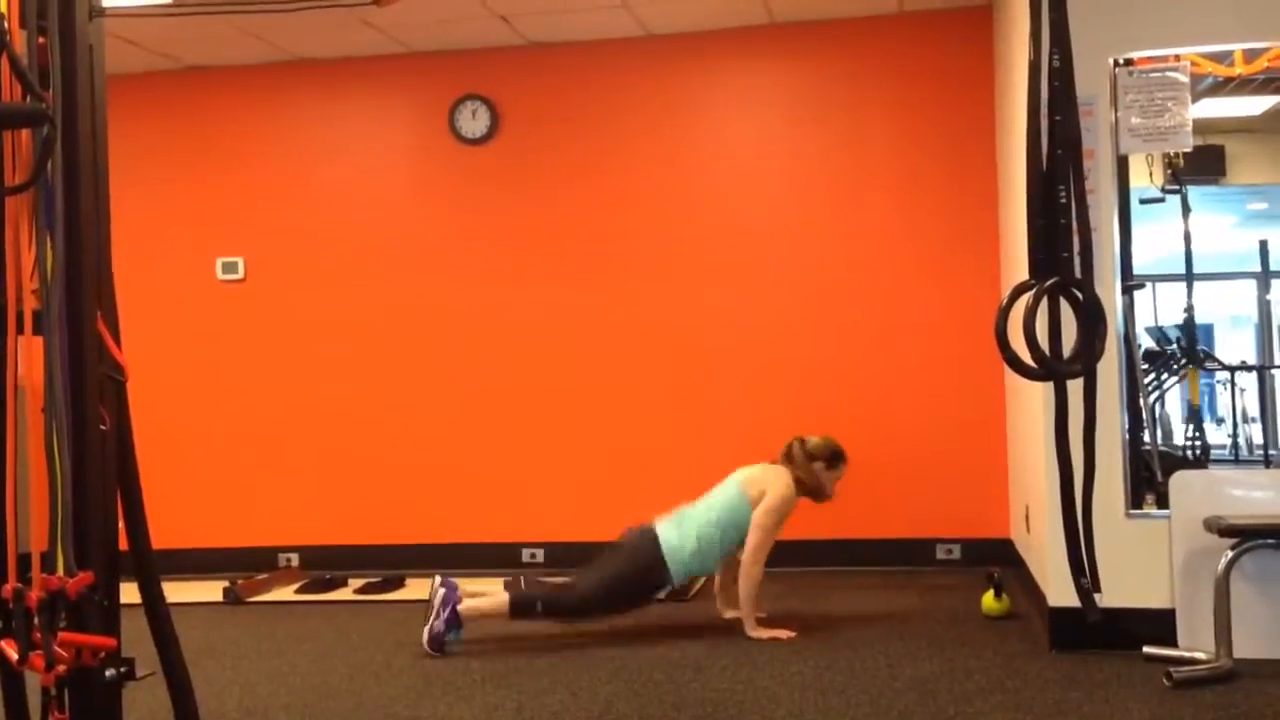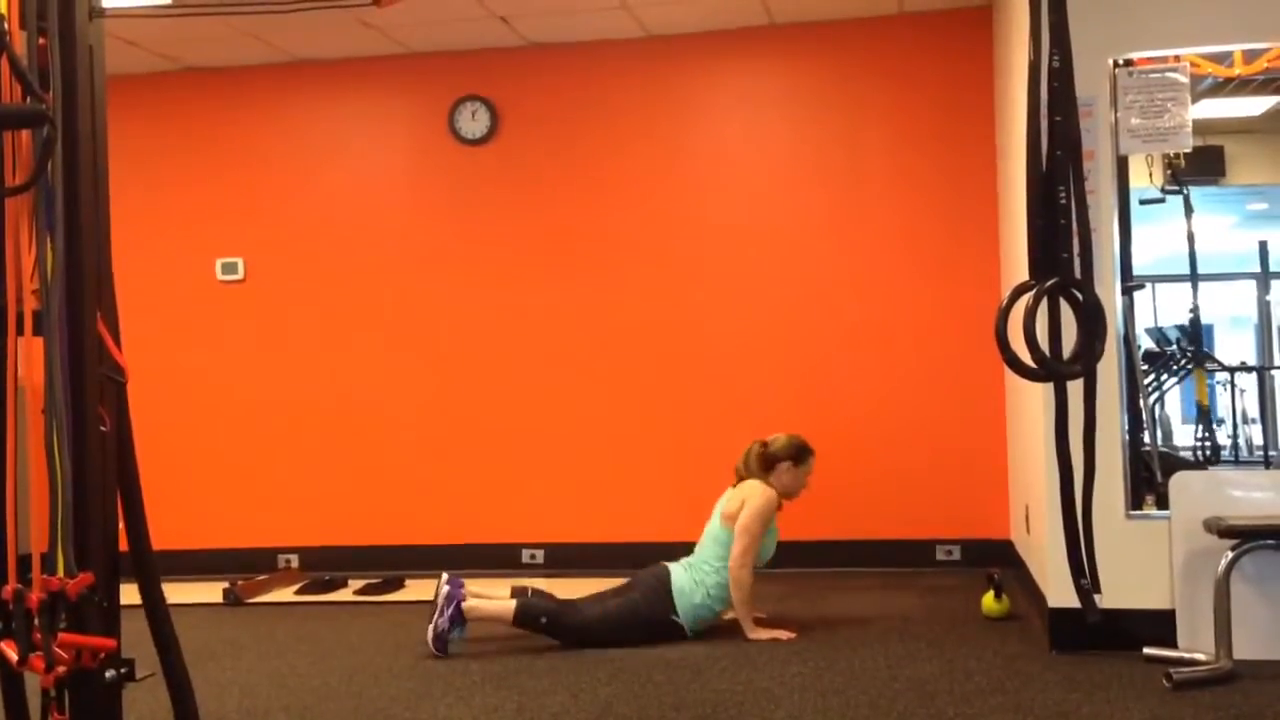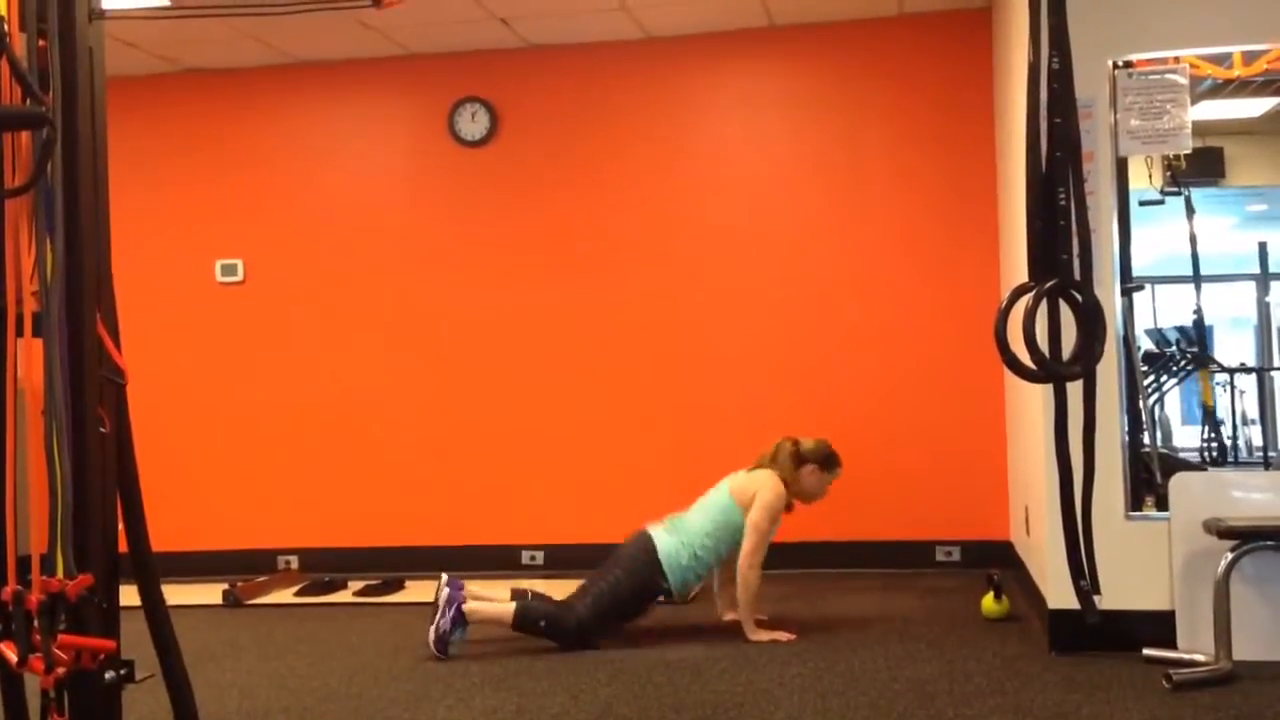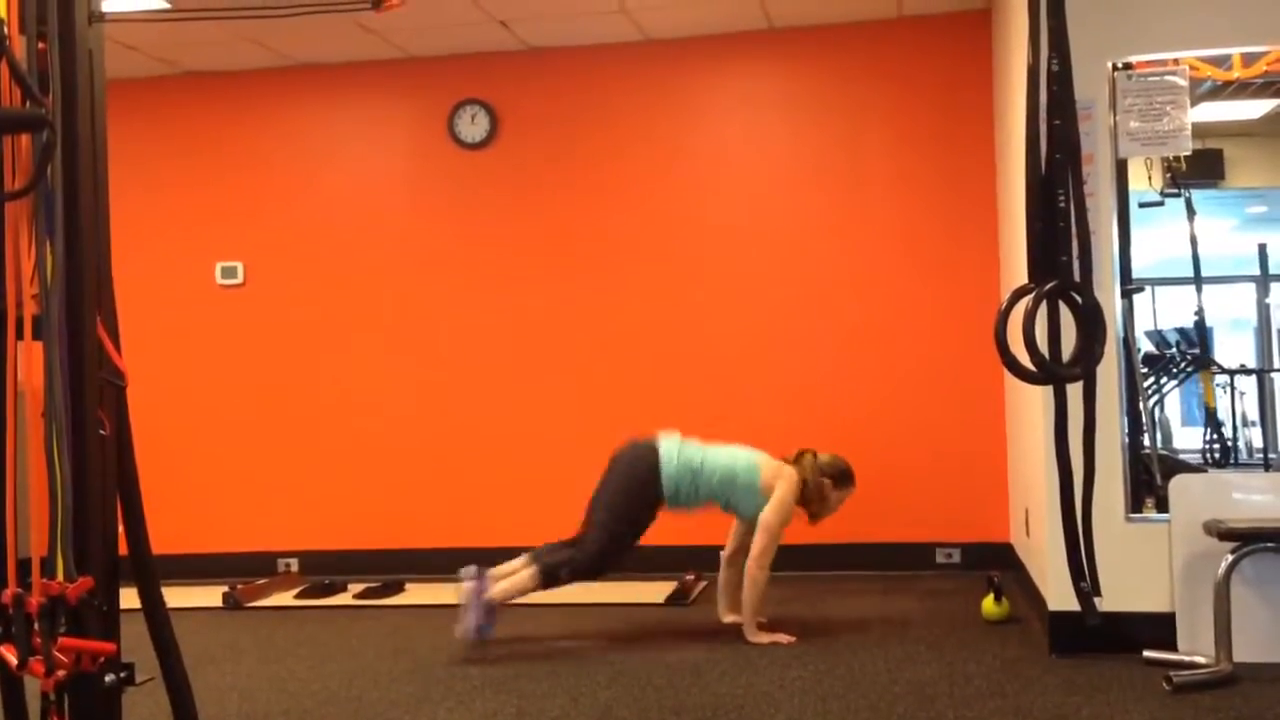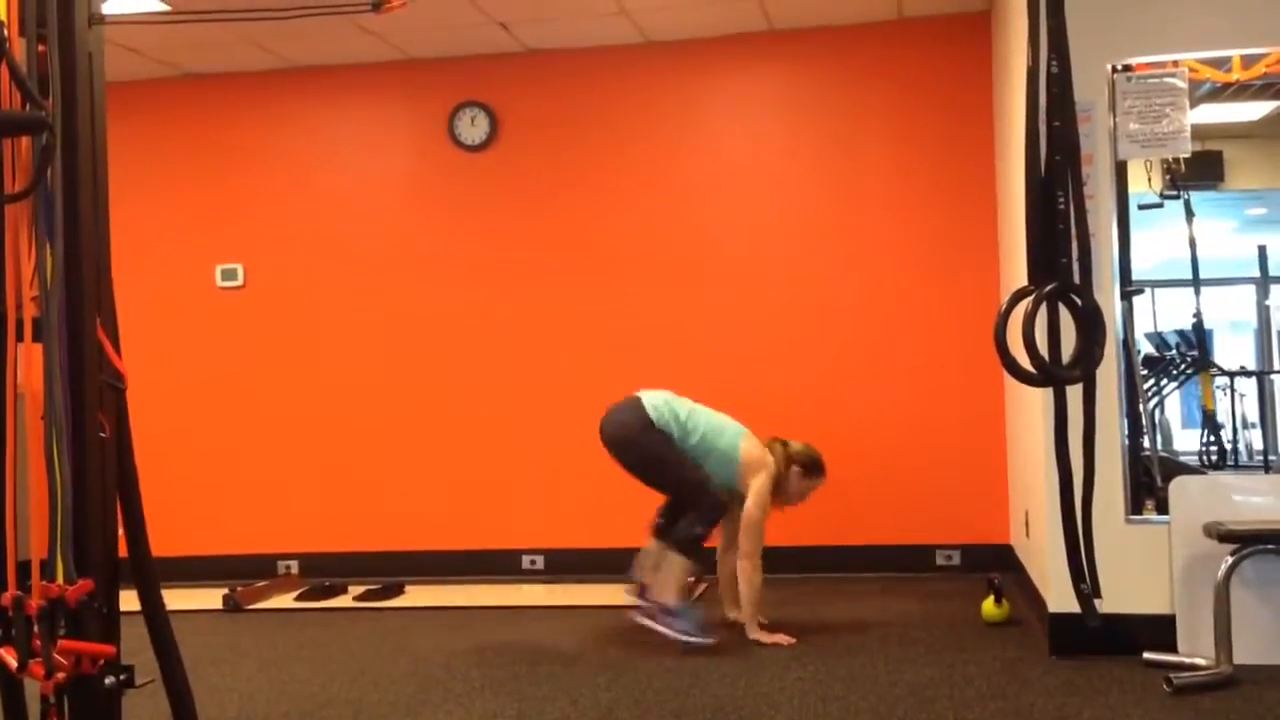
dt=0.2s
person 1, frame 1
left shoulder: (765, 477)
right shoulder: (784, 488)
left elbow: (730, 545)
right elbow: (752, 558)
left wrist: (728, 606)
right wrist: (752, 625)
left hip: (656, 544)
right hip: (659, 559)
left knee: (565, 596)
right knee: (567, 600)
left ankle: (456, 594)
right ankle: (458, 609)
person 1, frame 2
left shoulder: (745, 490)
right shoulder: (764, 496)
right elbow: (739, 565)
left wrist: (729, 607)
right wrist: (751, 626)
left hip: (665, 585)
right hip: (669, 606)
left knee: (568, 612)
right knee: (570, 623)
left ankle: (462, 592)
right ankle: (463, 608)
person 1, frame 3
left shoulder: (758, 479)
right shoulder: (775, 489)
left elbow: (728, 549)
right elbow: (748, 563)
left wrist: (729, 608)
right wrist: (752, 628)
left hip: (655, 551)
right hip: (655, 565)
left knee: (569, 611)
right knee: (570, 625)
left ankle: (462, 594)
right ankle: (464, 610)
person 1, frame 4
left shoulder: (771, 480)
right shoulder: (788, 486)
left elbow: (733, 554)
right elbow: (758, 562)
left wrist: (729, 610)
right wrist: (751, 629)
left hip: (648, 460)
right hip: (652, 469)
left knee: (586, 546)
right knee: (593, 555)
left ankle: (487, 579)
right ankle: (487, 595)
person 1, frame 5
left shoulder: (751, 470)
right shoulder: (763, 473)
left elbow: (730, 544)
right elbow: (749, 555)
left wrist: (732, 607)
right wrist: (753, 627)
left hip: (634, 418)
right hip: (634, 423)
left knee: (685, 504)
right knee: (705, 506)
left ankle: (649, 591)
right ankle: (669, 608)
